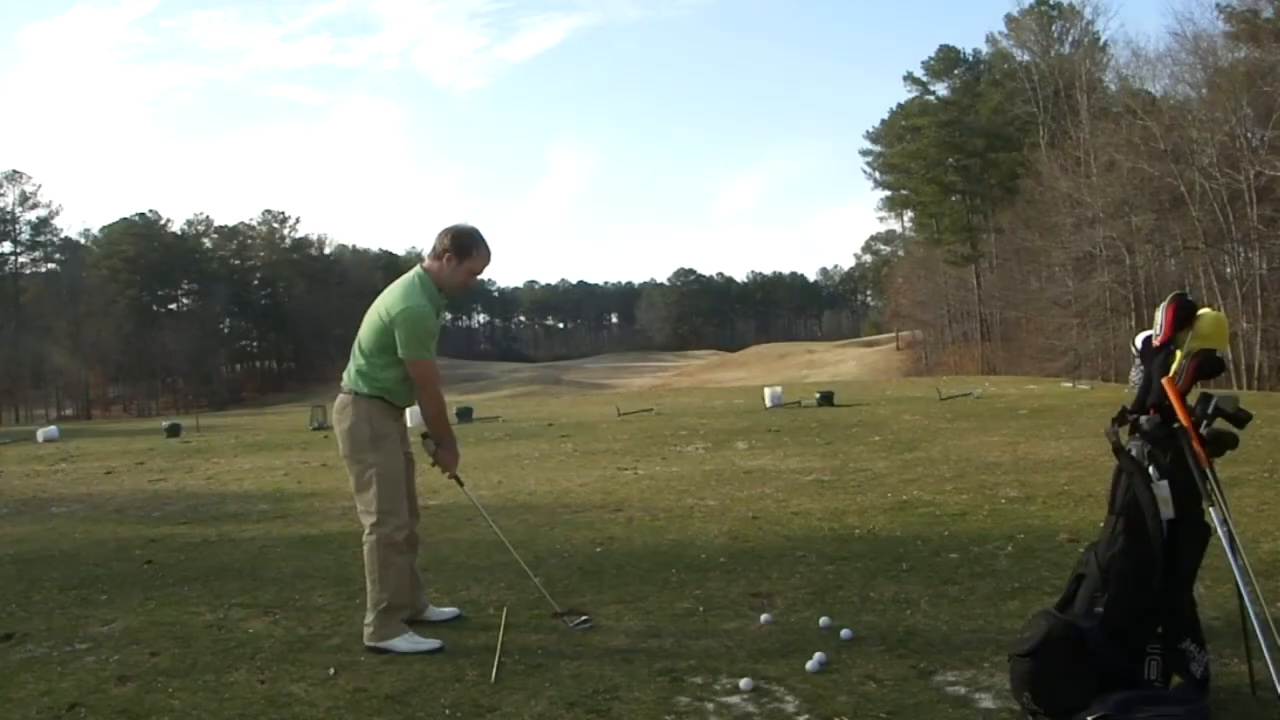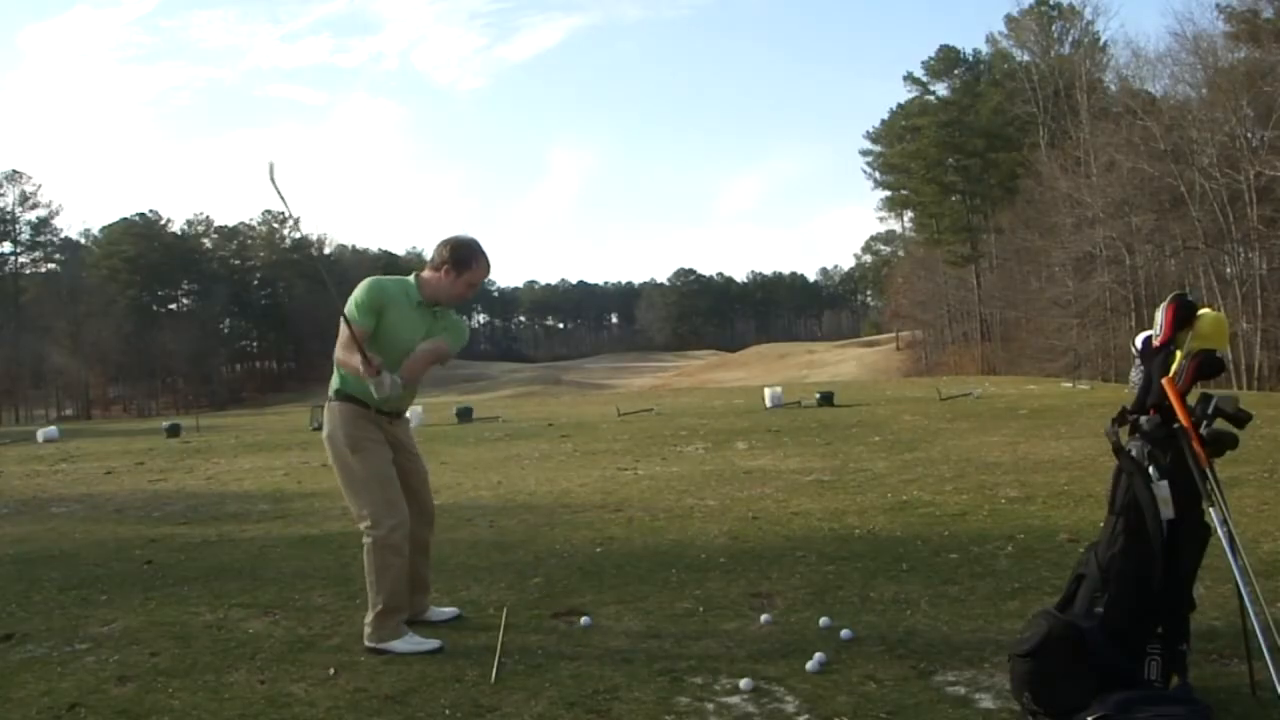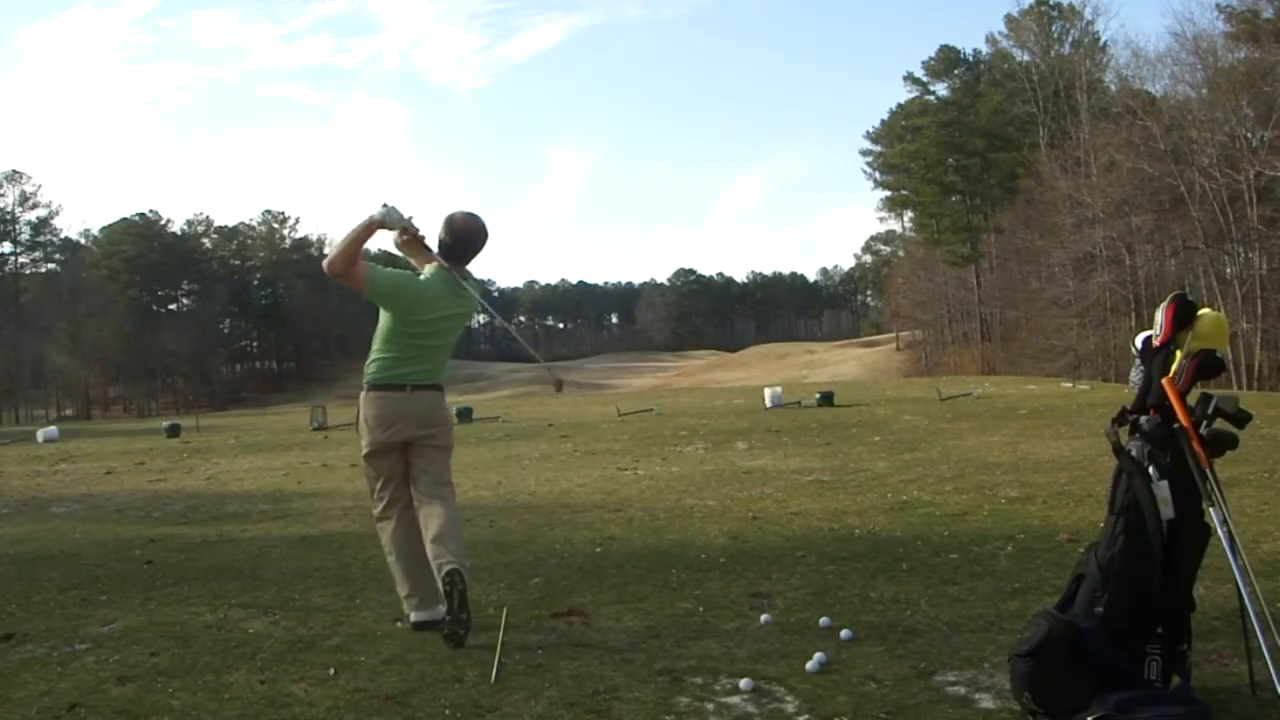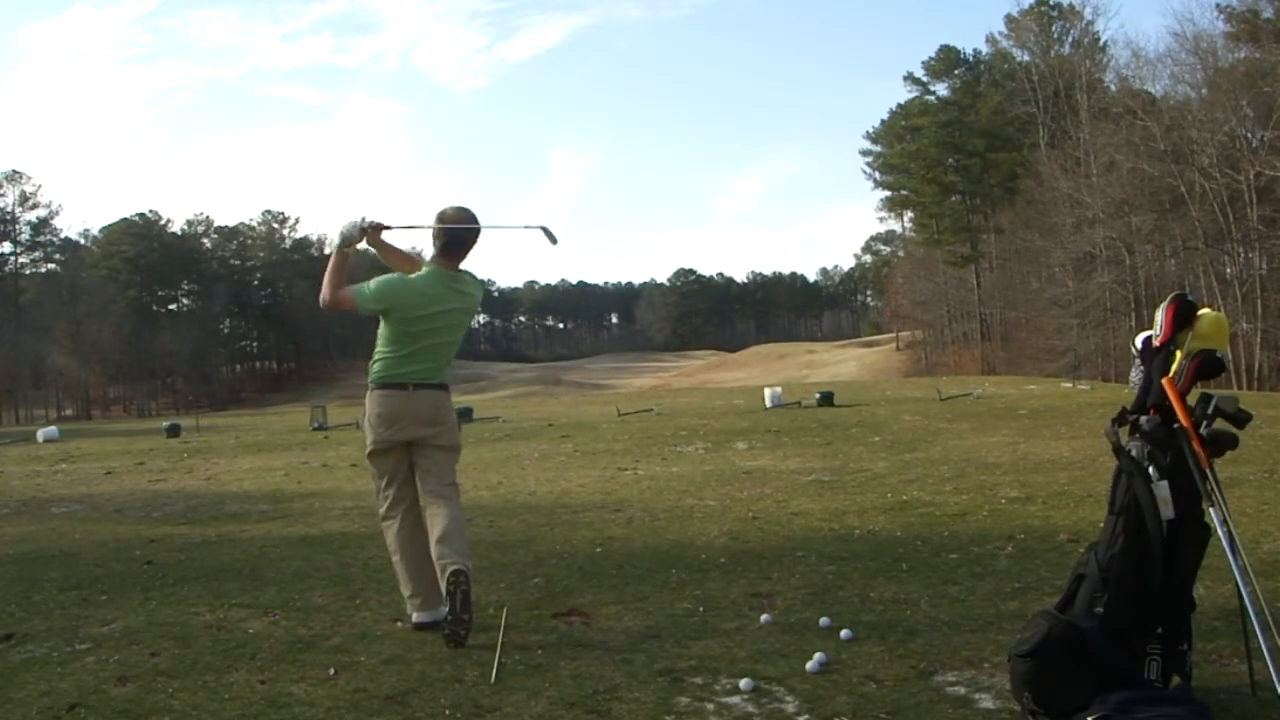
dt=1s
person 1, frame 1
left shoulder: (424, 294)
right shoulder: (413, 306)
left elbow: (426, 380)
right elbow: (426, 386)
left wrist: (437, 434)
right wrist: (446, 443)
left hip: (385, 413)
right hip: (366, 414)
left knee: (404, 517)
right knee: (386, 521)
left ankle: (409, 603)
right ankle: (384, 628)
person 1, frame 2
left shoulder: (455, 326)
right shoulder: (376, 291)
left elbow: (425, 358)
right elbow: (343, 352)
left wrist: (395, 380)
right wrist: (365, 364)
left hip: (392, 420)
right hip: (352, 418)
left knee: (419, 516)
right knee: (387, 523)
left ankle: (413, 604)
right ankle: (384, 630)
person 1, frame 3
left shoulder: (406, 288)
right shoulder: (467, 293)
left elbow: (334, 265)
right elbow: (434, 265)
left wrist: (375, 220)
right wrist: (409, 239)
left hip: (382, 404)
right hip: (429, 404)
left knee: (392, 507)
right knee: (436, 496)
left ankle: (421, 604)
right ankle: (451, 570)
person 1, frame 4
left shoulder: (396, 289)
right shoulder: (471, 290)
left elbow: (329, 300)
right elbow: (427, 273)
left wrist: (345, 246)
right wrist: (379, 244)
left hip: (387, 403)
right hip: (435, 403)
left knee: (398, 507)
right knee: (441, 496)
left ankle: (424, 605)
right ankle: (454, 571)
